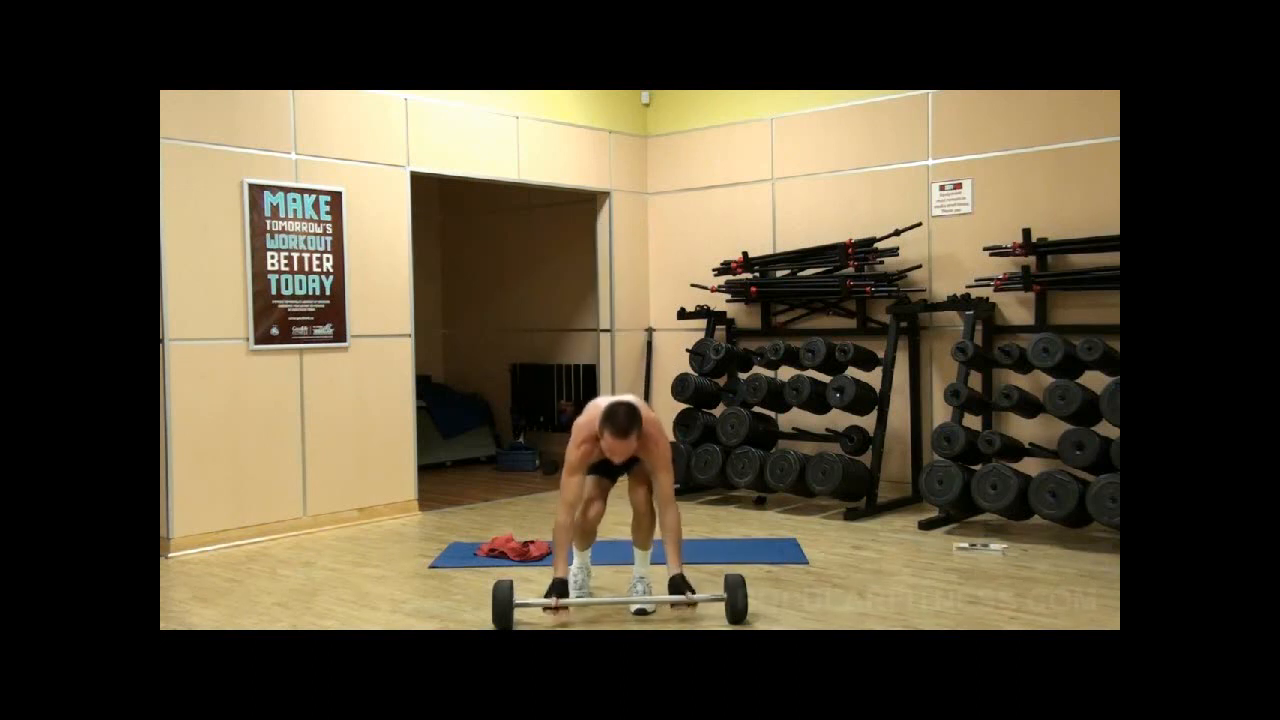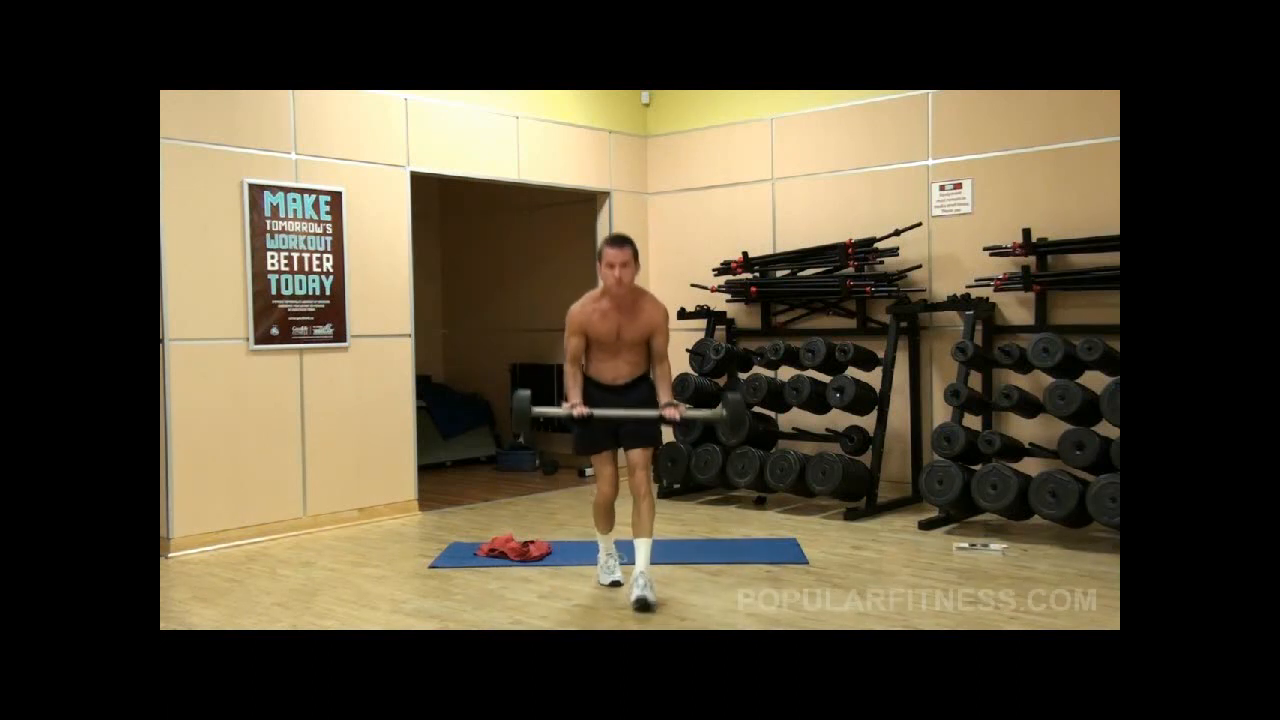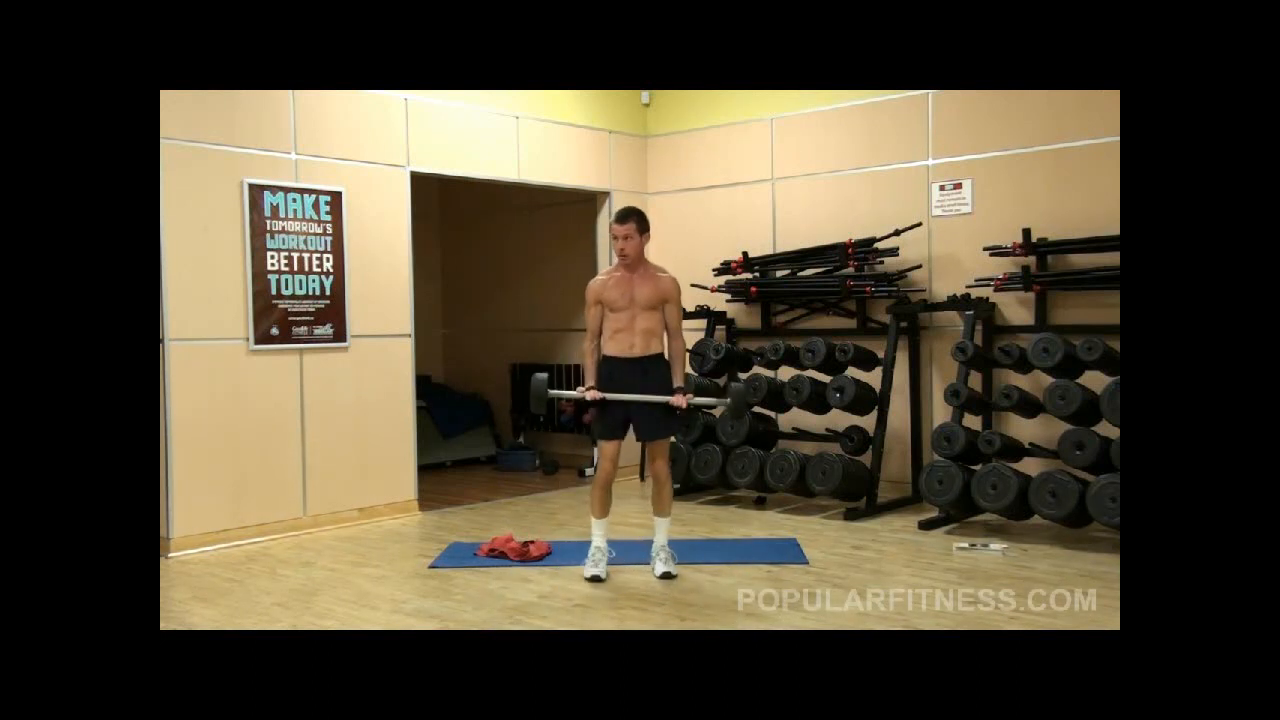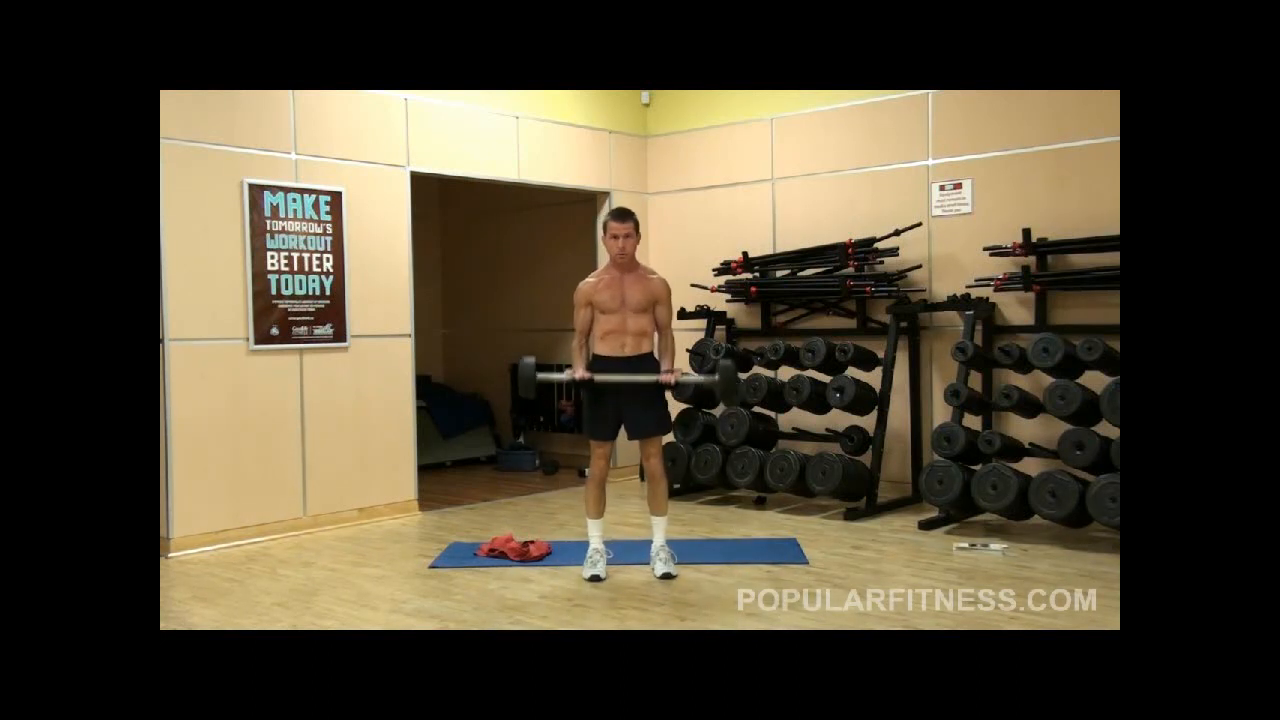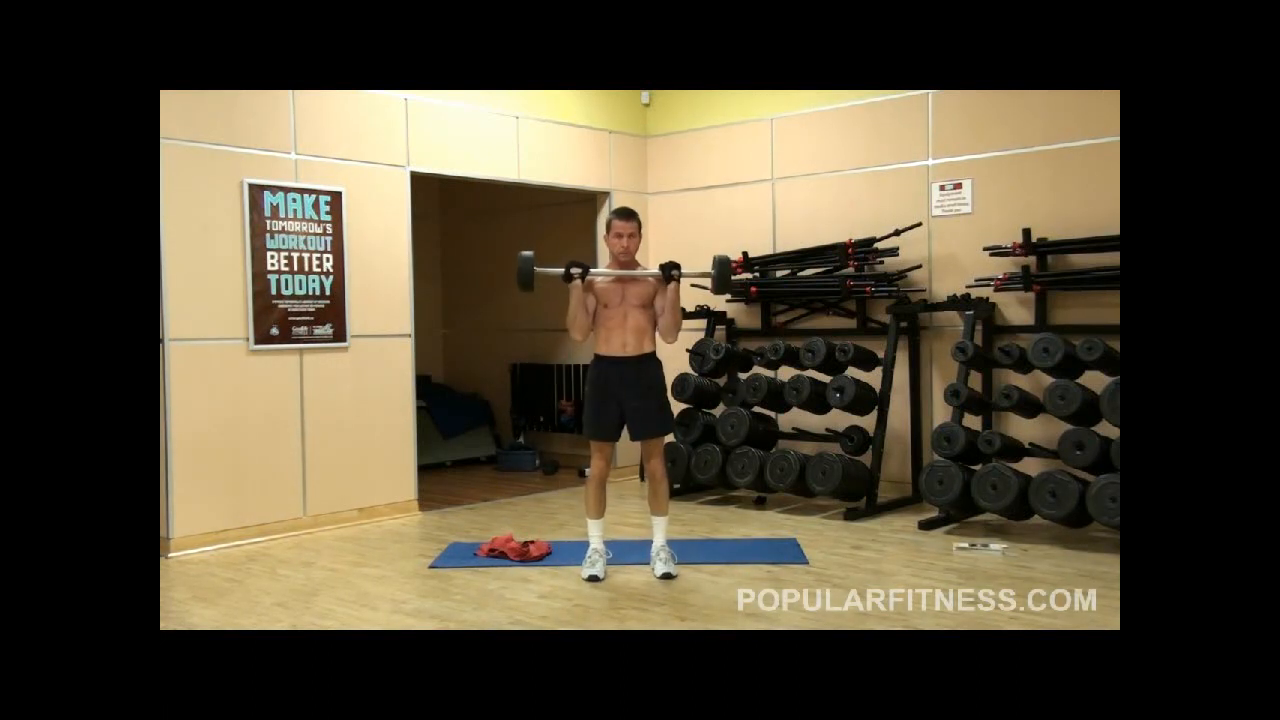
dt=1s
person 1, frame 1
left shoulder: (654, 439)
right shoulder: (583, 440)
left elbow: (667, 506)
right elbow: (566, 510)
left wrist: (676, 574)
right wrist: (559, 576)
left hip: (641, 453)
right hip: (595, 455)
left knee: (642, 499)
right knee: (591, 509)
left ankle: (641, 576)
right ankle: (579, 567)
person 1, frame 2
left shoulder: (654, 311)
right shoulder: (581, 312)
left elbow: (659, 360)
right elbow: (573, 362)
left wrist: (667, 400)
right wrist: (574, 400)
left hip: (638, 393)
right hip: (596, 395)
left knee: (641, 481)
right knee: (607, 488)
left ankle: (641, 572)
right ankle: (607, 554)
person 1, frame 3
left shoulder: (665, 283)
right shoulder: (598, 285)
left elbow: (675, 337)
right elbow: (592, 339)
left wrist: (679, 385)
right wrist: (590, 382)
left hip: (653, 372)
right hip: (612, 374)
left knee: (659, 465)
right knee: (606, 467)
left ankle: (661, 545)
right ankle: (598, 546)
person 1, frame 4
left shoulder: (656, 284)
right shoulder: (588, 287)
left elbow: (665, 332)
right elbow: (580, 337)
left wrist: (668, 367)
right wrist: (578, 367)
left hip: (644, 372)
right hip: (603, 373)
left knee: (654, 461)
right knee: (598, 463)
left ankle: (659, 545)
right ankle: (596, 547)
person 1, frame 5
left shoulder: (655, 282)
right shoulder: (592, 283)
left elbow: (670, 334)
right elbow: (578, 332)
left wrist: (673, 285)
right wrist: (575, 285)
left hip: (645, 371)
right hip: (605, 372)
left knee: (655, 461)
right knee: (599, 463)
left ankle: (660, 545)
right ankle: (596, 547)
